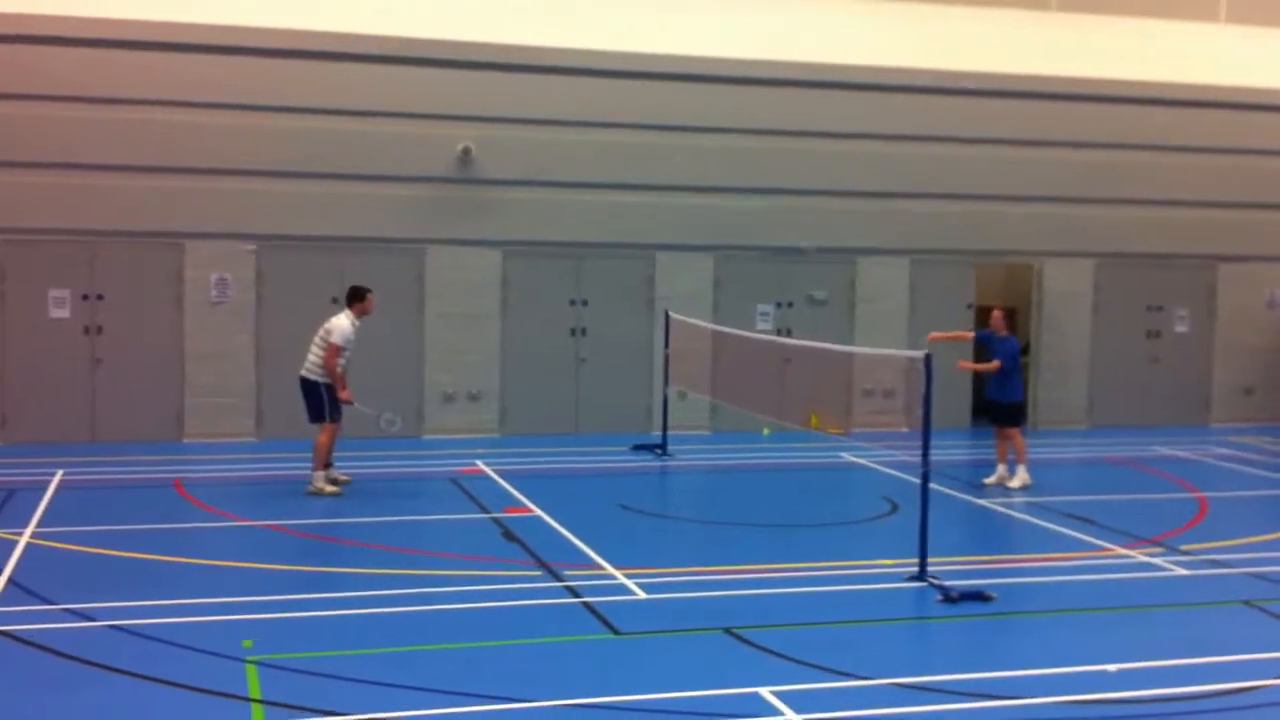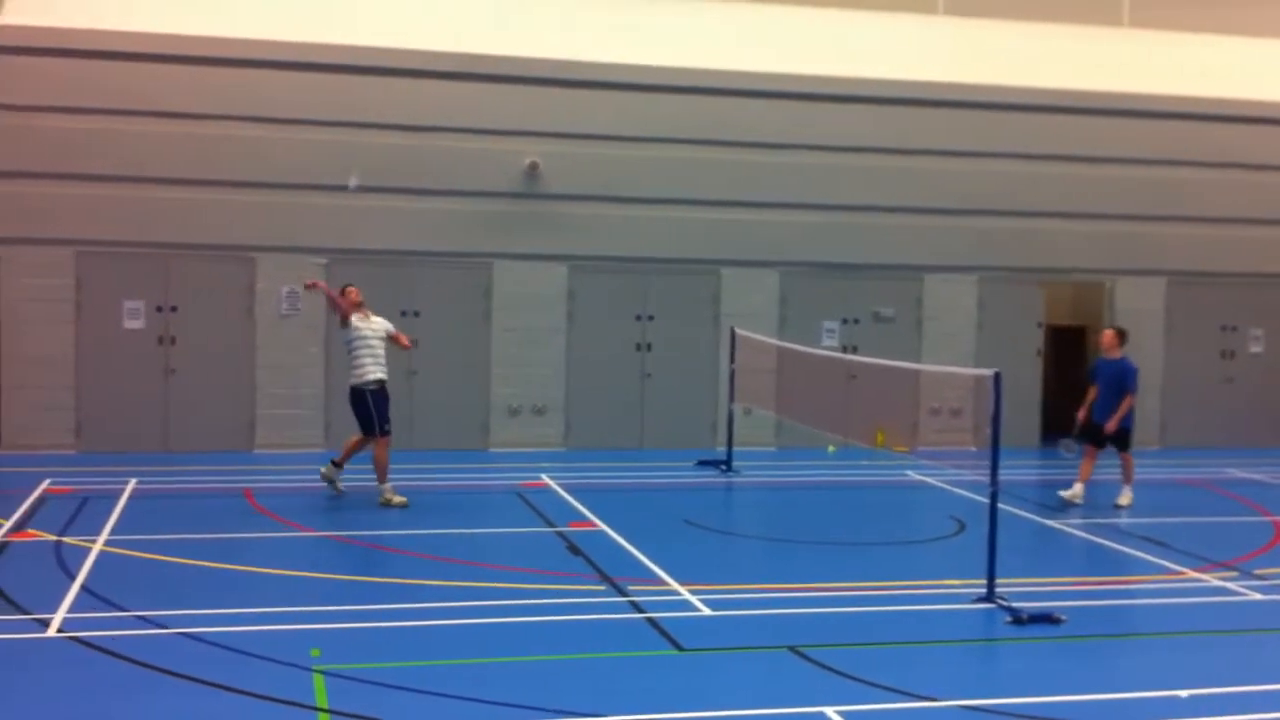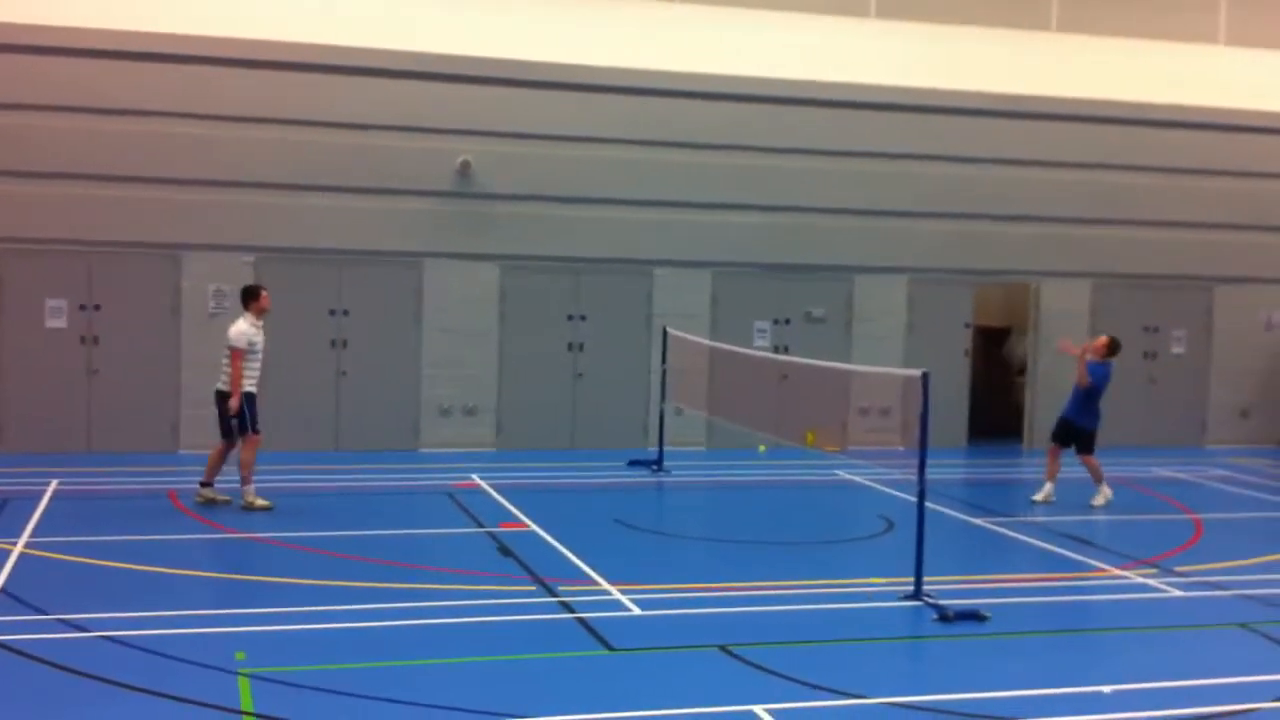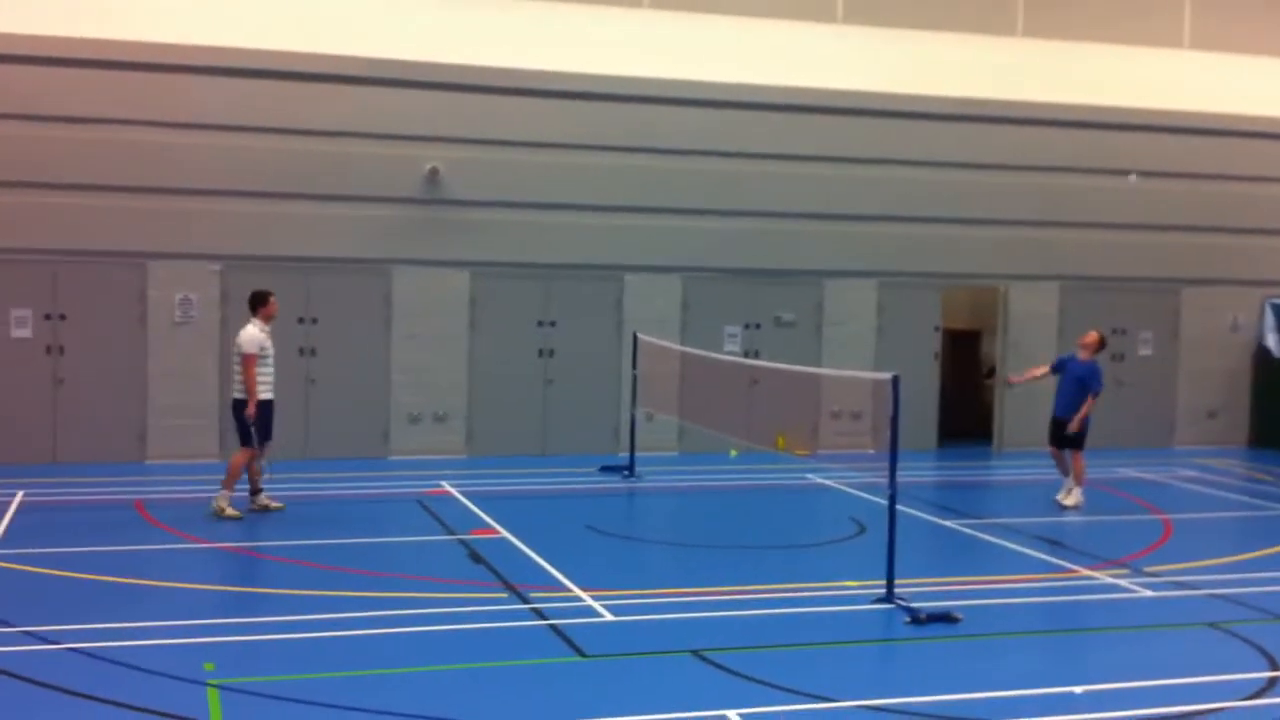
dt=1s
person 1, frame 1
left shoulder: (347, 323)
right shoulder: (343, 326)
right elbow: (329, 361)
left wrist: (344, 387)
right wrist: (339, 390)
left hip: (322, 380)
right hip: (316, 380)
left knee: (333, 425)
right knee: (327, 427)
left ankle: (328, 471)
right ankle: (317, 481)
person 1, frame 2
left shoulder: (380, 322)
right shoulder: (349, 321)
left elbow: (398, 337)
right elbow: (340, 309)
left wrist: (405, 342)
right wrist: (324, 289)
left hip: (377, 386)
right hip: (365, 388)
left knee: (368, 436)
right knee: (382, 439)
left ankle: (333, 468)
right ankle: (386, 492)
person 1, frame 3
left shoulder: (255, 328)
right shoulder: (242, 329)
right elbow: (236, 366)
right wrist: (236, 396)
left hip: (244, 393)
right hip: (236, 395)
left knee: (228, 443)
right knee: (251, 440)
left ankle: (205, 488)
right ankle: (248, 495)
person 1, frame 4
left shoulder: (262, 333)
right shoulder: (251, 334)
right elbow: (248, 372)
right wrist: (251, 403)
left hip: (262, 401)
right hip: (251, 402)
left knee: (258, 450)
right knee: (249, 450)
left ankle: (257, 497)
right ankle: (222, 500)
person 2, frame 1
left shoulder: (1011, 345)
right shoulder: (990, 336)
left elbow: (995, 366)
right elbow: (967, 335)
left wrist: (971, 366)
right wrist: (942, 336)
left hip: (1011, 396)
right hip: (994, 394)
left knee: (1013, 432)
right knee: (999, 432)
left ankle: (1022, 473)
right ankle: (1001, 471)
person 2, frame 2
left shoulder: (1128, 367)
right shoulder: (1100, 364)
left elbow: (1130, 398)
left wrist: (1115, 420)
right wrist: (1084, 409)
left hip: (1120, 421)
right hip: (1098, 418)
left knee: (1124, 455)
right knee: (1089, 452)
left ankle: (1127, 491)
right ankle: (1077, 490)
person 2, frame 3
left shoulder: (1102, 371)
right shoulder: (1094, 361)
left elbow: (1083, 382)
left wrist: (1081, 357)
right wrist: (1077, 351)
left hip: (1086, 421)
right hip: (1070, 415)
left knee: (1086, 458)
right knee: (1054, 449)
left ankle: (1103, 490)
right ankle: (1048, 489)
person 2, frame 4
left shoulder: (1093, 369)
right shoulder: (1068, 361)
left elbow: (1092, 399)
right elbow: (1044, 371)
left wrist: (1077, 420)
right wrist: (1020, 379)
left hip: (1076, 420)
right hip: (1058, 416)
left knee: (1075, 454)
right knee: (1055, 451)
left ankle: (1077, 493)
right ankle: (1068, 483)
